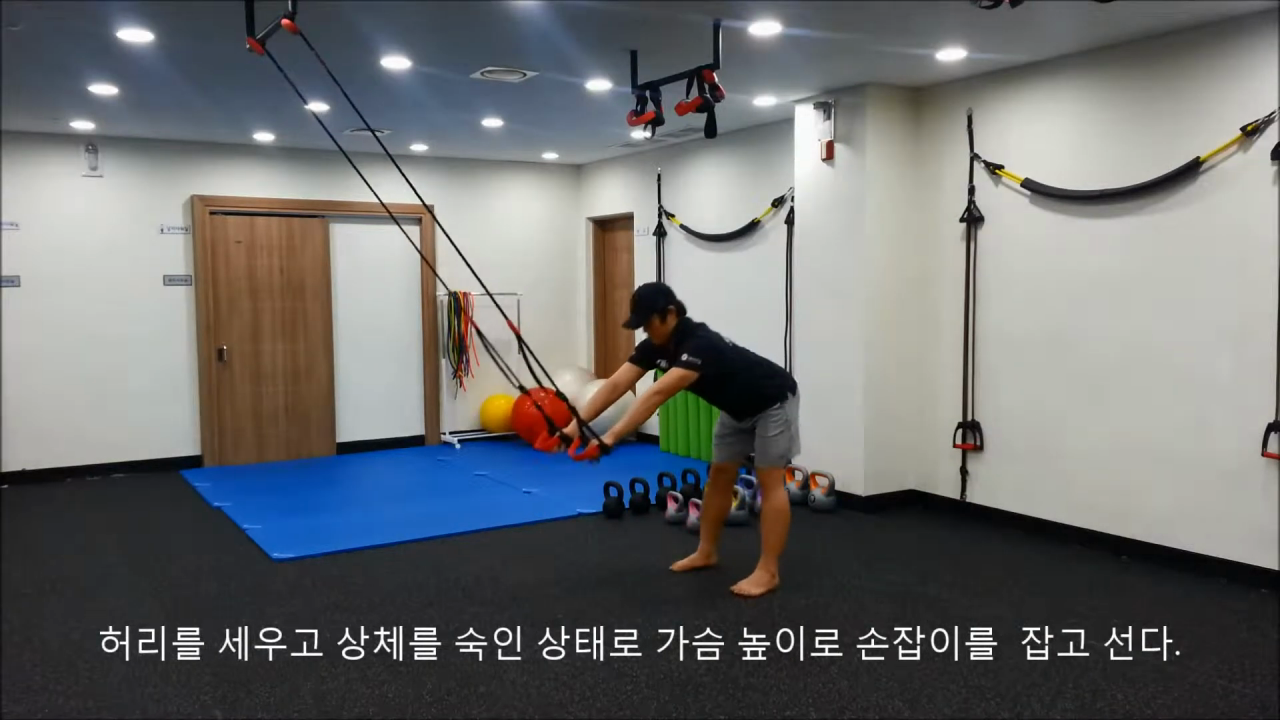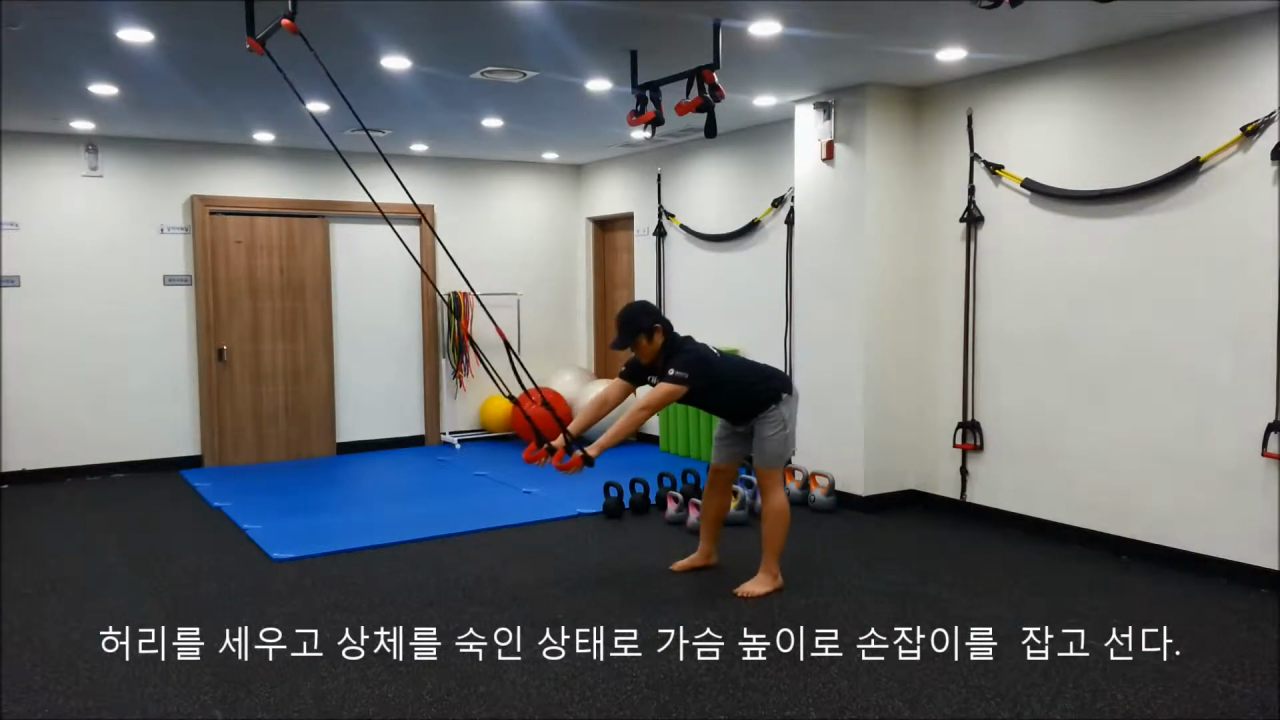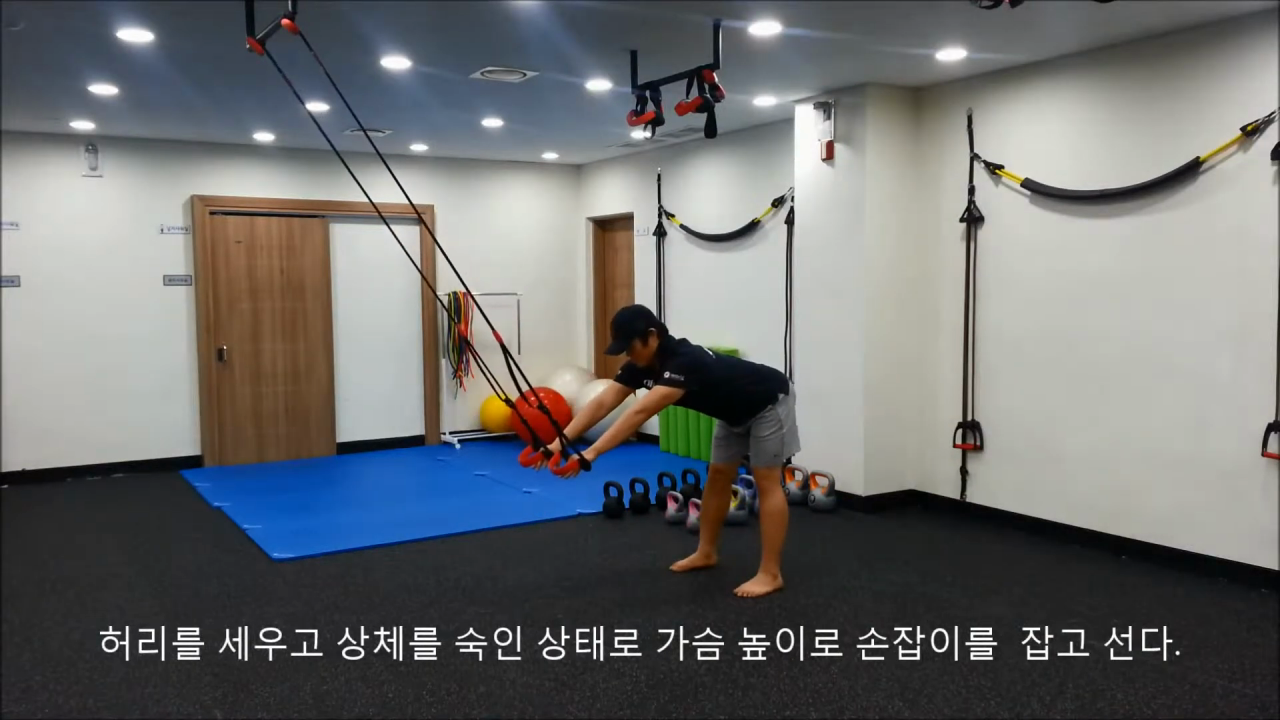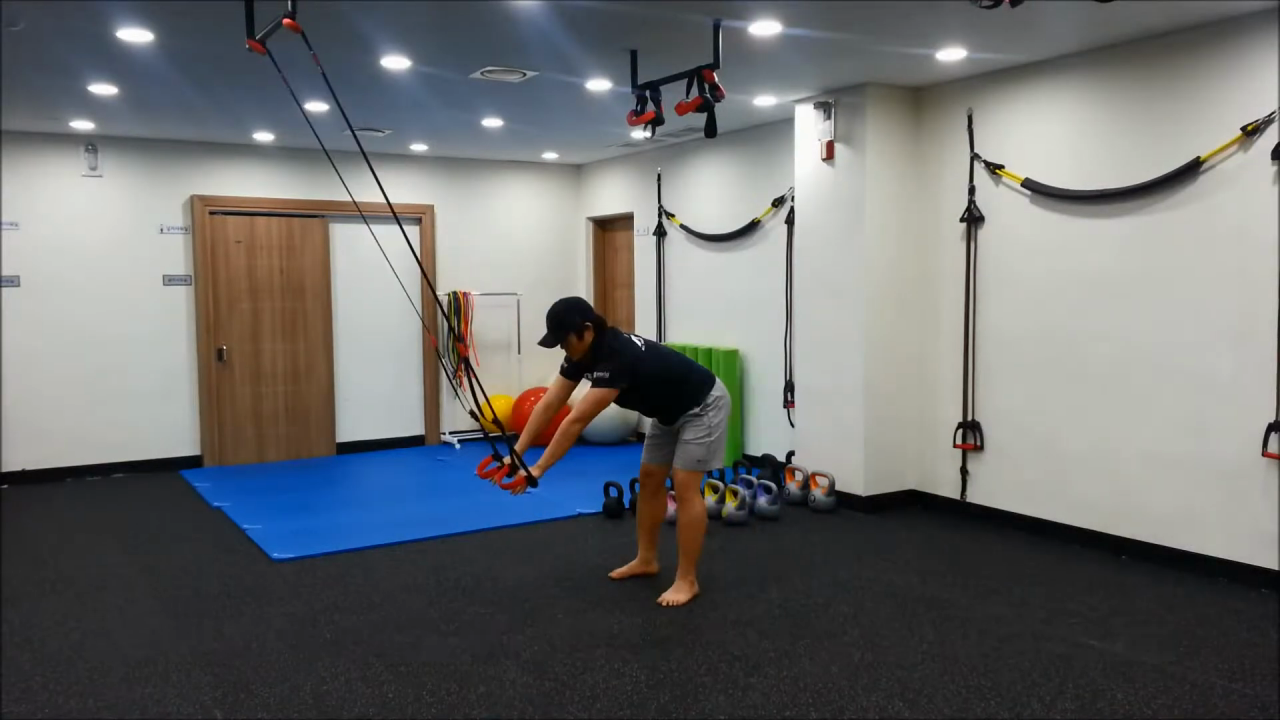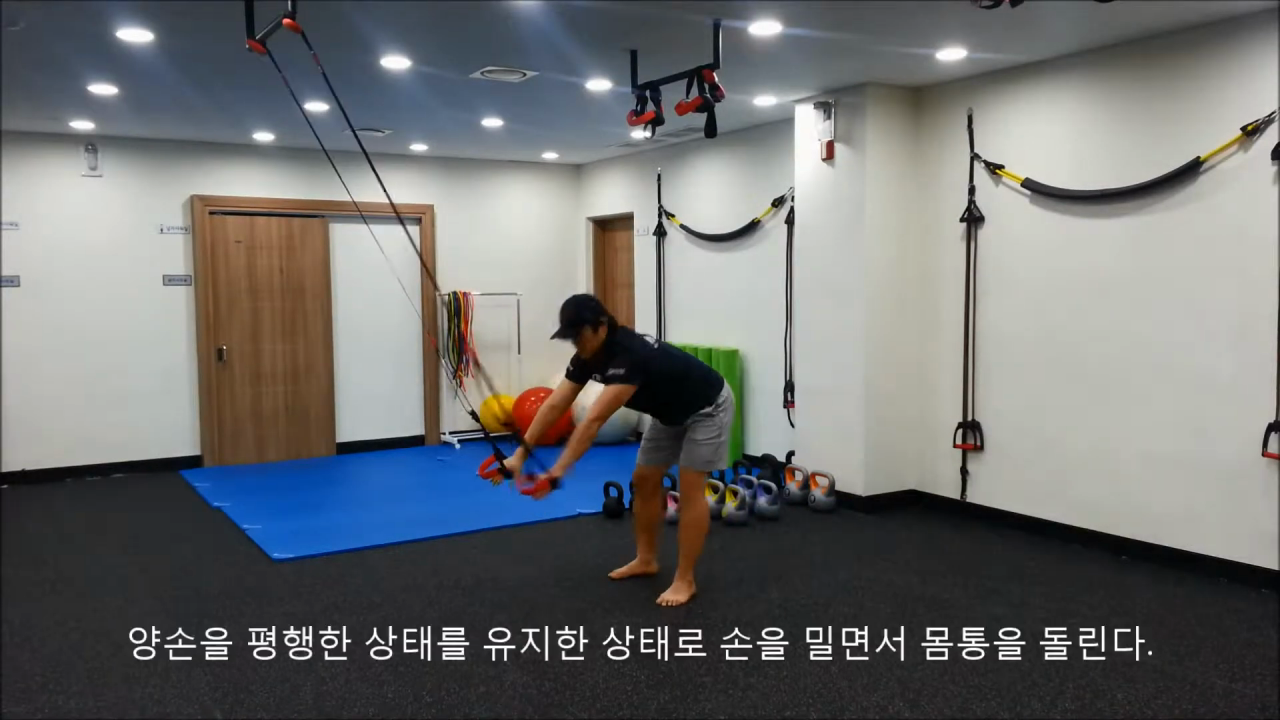
dt=0.3s
person 1, frame 1
left shoulder: (701, 343)
right shoulder: (656, 346)
left elbow: (658, 395)
right elbow: (617, 385)
left wrist: (612, 436)
right wrist: (576, 425)
left hip: (773, 401)
right hip: (738, 408)
left knee: (769, 480)
right knee: (720, 474)
left ankle: (767, 572)
right ankle: (706, 553)
person 1, frame 2
left shoulder: (689, 358)
right shoulder: (645, 362)
left elbow: (645, 409)
right elbow: (606, 400)
left wrist: (596, 448)
right wrist: (564, 438)
left hip: (772, 403)
right hip: (737, 412)
left knee: (767, 481)
right knee: (719, 476)
left ankle: (770, 573)
right ankle: (706, 553)
person 1, frame 3
left shoulder: (685, 361)
right shoulder: (641, 366)
left elbow: (640, 413)
right elbow: (602, 403)
left wrist: (593, 453)
right wrist: (560, 442)
left hip: (769, 402)
right hip: (735, 411)
left knee: (766, 480)
right knee: (718, 476)
left ankle: (770, 573)
right ankle: (706, 553)
person 1, frame 4
left shoulder: (617, 357)
right shoulder: (581, 355)
left elbow: (577, 420)
right elbow: (549, 404)
left wrist: (538, 469)
right wrist: (516, 453)
left hip: (703, 405)
right hip: (669, 411)
left knee: (685, 486)
right knee: (649, 479)
left ankle: (687, 579)
right ankle: (646, 560)
person 1, frame 5
left shoulder: (631, 354)
right shoulder: (588, 357)
left elbow: (595, 420)
right elbow: (554, 406)
left wrist: (558, 471)
right wrist: (519, 455)
left hip: (708, 407)
right hip: (671, 413)
left knee: (689, 487)
right knee: (644, 481)
left ankle: (685, 580)
right ankle: (645, 559)
